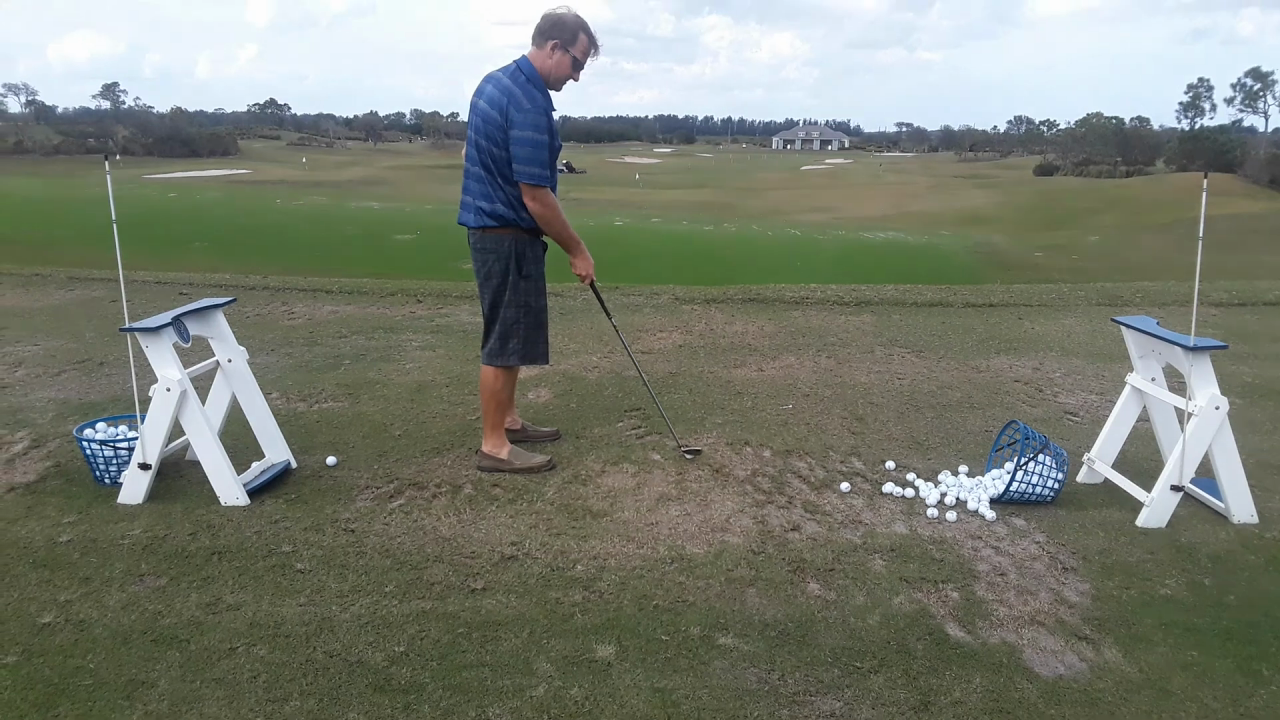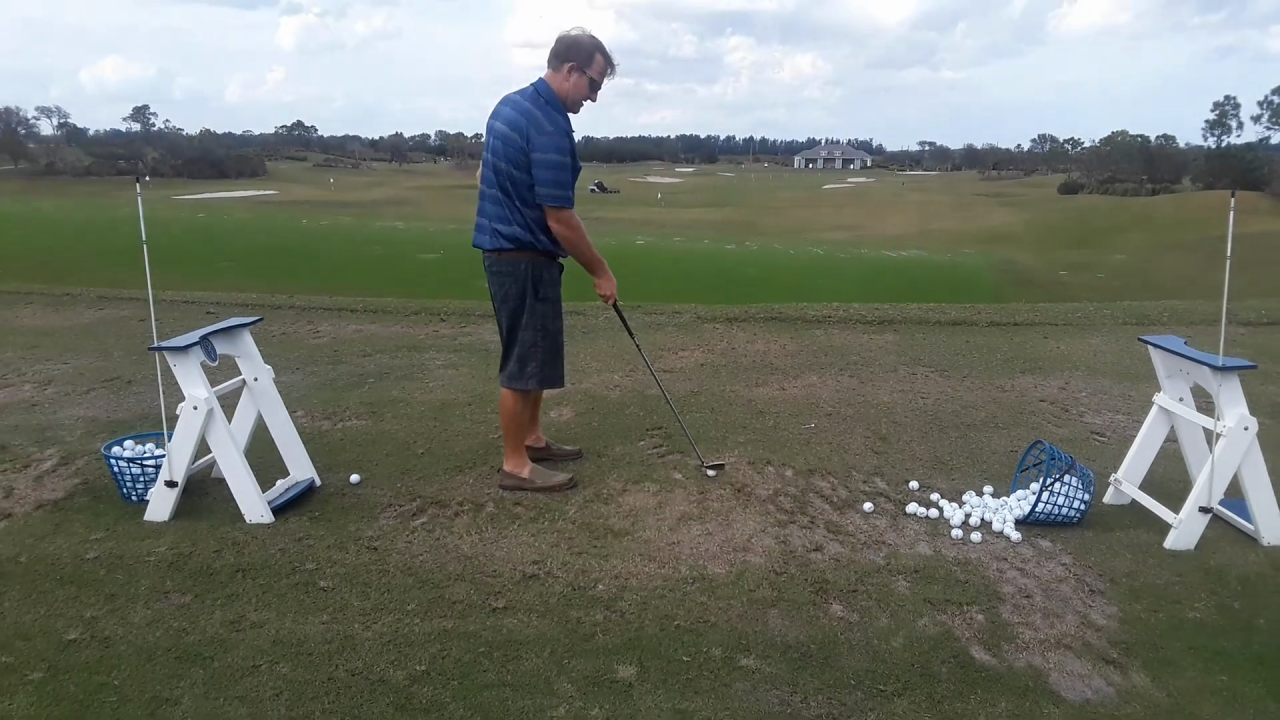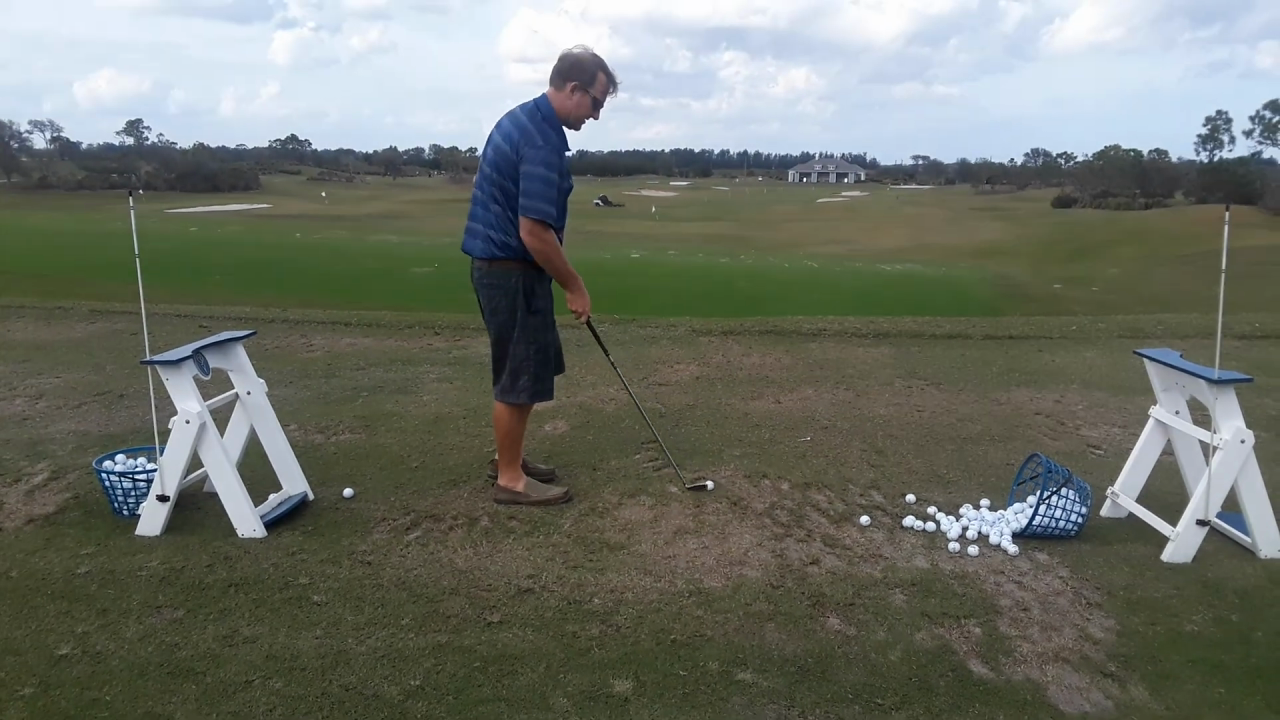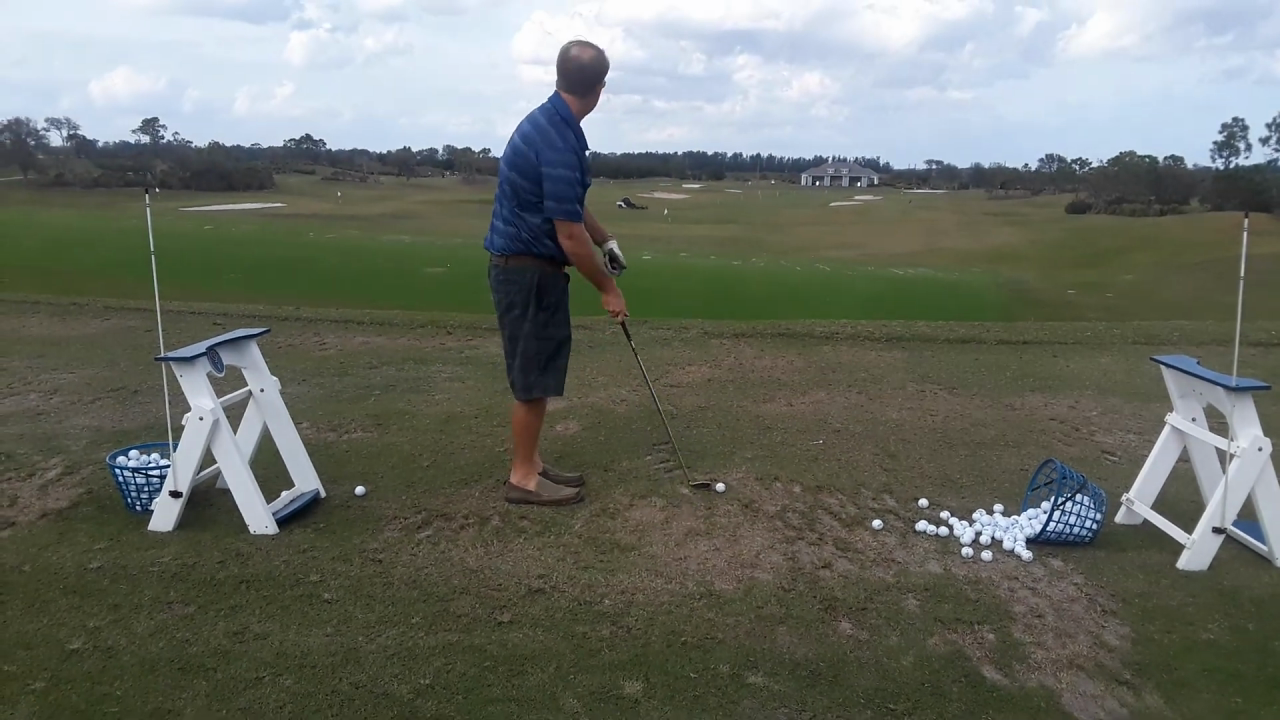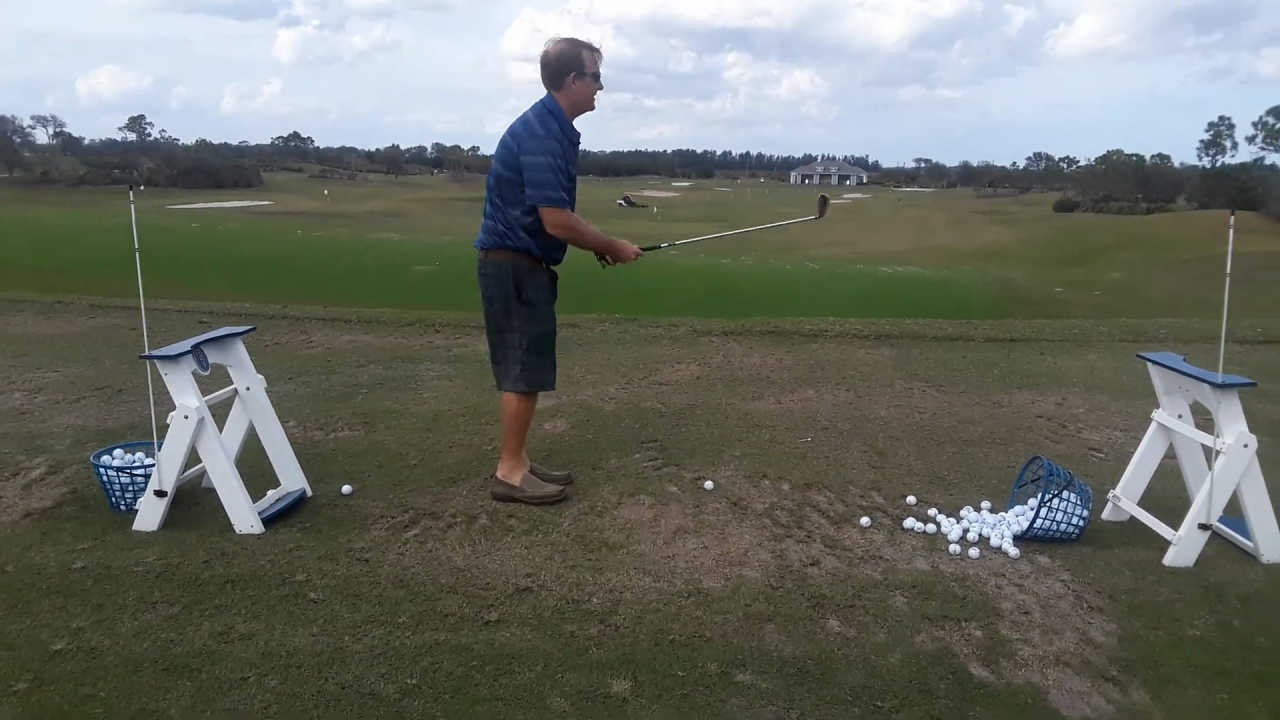
dt=0.5s
person 1, frame 1
left shoulder: (496, 81)
right shoulder: (528, 103)
left elbow: (479, 156)
right elbow: (535, 196)
right wrist: (577, 251)
left hip: (491, 226)
right hip: (508, 235)
left knee: (510, 335)
right knee: (505, 341)
left ankle: (508, 420)
right ankle: (493, 446)
person 1, frame 2
left shoulder: (510, 104)
right shoulder: (549, 127)
left elbow: (486, 176)
right elbow: (560, 219)
right wrist: (600, 272)
left hip: (505, 248)
right hip: (524, 259)
left knee: (531, 354)
right knee: (524, 362)
left ankle: (532, 438)
right ankle: (515, 464)
person 1, frame 3
left shoulder: (521, 118)
right shoulder: (542, 140)
left elbow: (486, 190)
right elbow: (535, 233)
right wrist: (574, 286)
left hip: (502, 264)
right hip: (510, 271)
left knee: (533, 367)
right knee: (518, 375)
left ankle: (509, 457)
right ankle: (509, 479)
person 1, frame 4
left shoulder: (546, 121)
right shoulder: (559, 141)
right elbow: (570, 235)
left wrist: (606, 240)
right wrist: (608, 288)
left hip: (525, 264)
right hip: (529, 270)
left knee: (540, 373)
right knee: (533, 376)
left ankle: (531, 463)
right ankle: (522, 478)
person 1, frame 5
left shoulder: (553, 127)
right shoulder: (542, 135)
left elbow: (558, 210)
right elbow: (557, 221)
left wrist: (601, 243)
right wrist: (612, 248)
left hip: (526, 264)
right hip: (513, 266)
left knee: (527, 370)
right knee: (524, 371)
left ankle: (518, 462)
right ankle: (508, 473)
